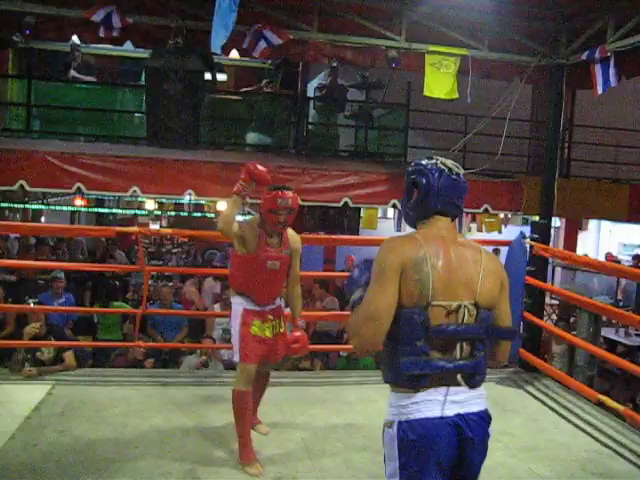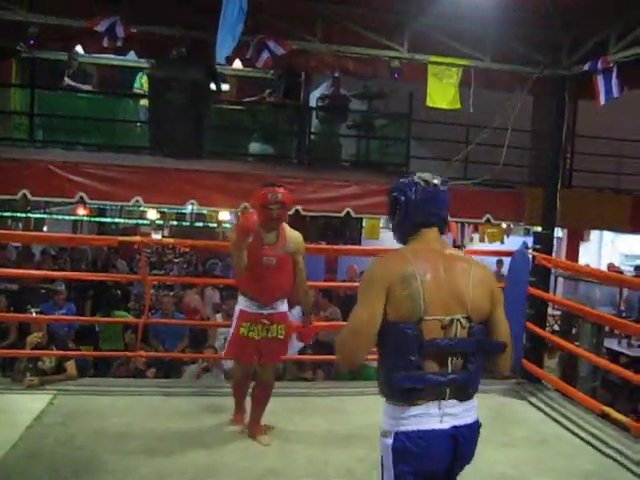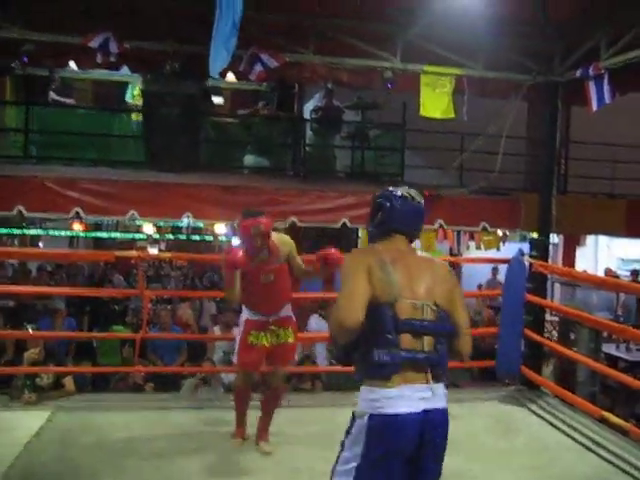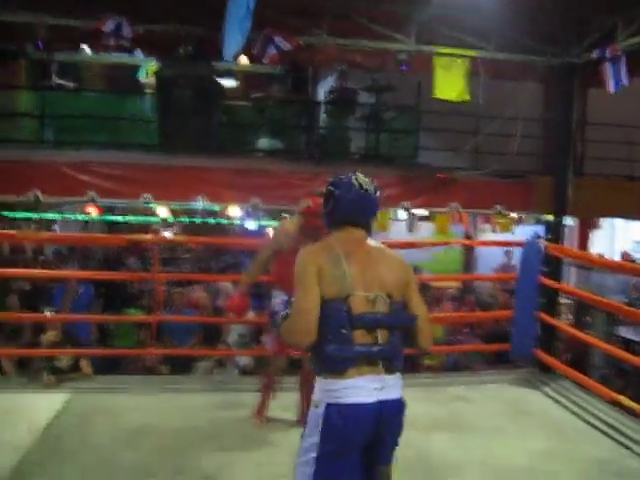
dt=0.4s
person 1, frame 1
left shoulder: (399, 252)
right shoulder: (490, 264)
left elbow: (366, 342)
right elbow: (502, 352)
left wrist: (357, 295)
left hip: (418, 416)
right hip: (474, 412)
person 1, frame 2
left shoulder: (388, 269)
right shoulder: (482, 276)
left elbow: (349, 357)
right elbow: (502, 363)
left hip: (411, 426)
right hip: (465, 423)
person 1, frame 3
left shoulder: (365, 259)
right shoulder: (442, 271)
left elbow: (347, 318)
right elbow: (464, 348)
left wrist: (343, 345)
left hip: (385, 406)
right hip: (435, 405)
person 1, frame 4
left shoulder: (314, 256)
right shoulder: (397, 262)
left elbow: (301, 336)
right elbow: (425, 340)
left wrist: (284, 324)
left hip: (340, 396)
right hip: (390, 395)
person 2, frame 1
left shoulder: (294, 242)
right shoulder: (246, 231)
left elbow: (293, 284)
right elbow: (224, 227)
left wrist: (298, 323)
right wrist: (238, 196)
left hip: (273, 308)
right hip: (245, 307)
left knee: (265, 369)
right knee: (247, 372)
left ankle: (252, 416)
right ankle: (246, 449)
person 2, frame 2
left shoulder: (294, 239)
right shoulder: (242, 231)
left elbow: (299, 280)
right elbow: (239, 268)
left wrist: (307, 315)
right wrist: (242, 241)
left hip: (277, 310)
right hip: (247, 308)
left knee: (267, 372)
right knee: (242, 366)
left ankle: (254, 423)
right ankle: (239, 411)
person 2, frame 3
left shoulder: (284, 243)
right shoulder: (236, 256)
left elbow: (301, 271)
right elbow: (234, 298)
left wrist: (319, 264)
right wrist: (232, 274)
left hip: (282, 317)
right hip: (254, 318)
left knee: (277, 378)
right knee: (245, 374)
left ankle: (263, 432)
right ankle: (240, 428)
person 2, frame 4
left shoulder: (326, 232)
right shoulder: (286, 231)
right elbow: (261, 261)
right wrist: (242, 290)
right hip: (285, 299)
left knee: (311, 360)
right knee: (278, 359)
left ankle: (305, 412)
right ankle: (262, 407)
